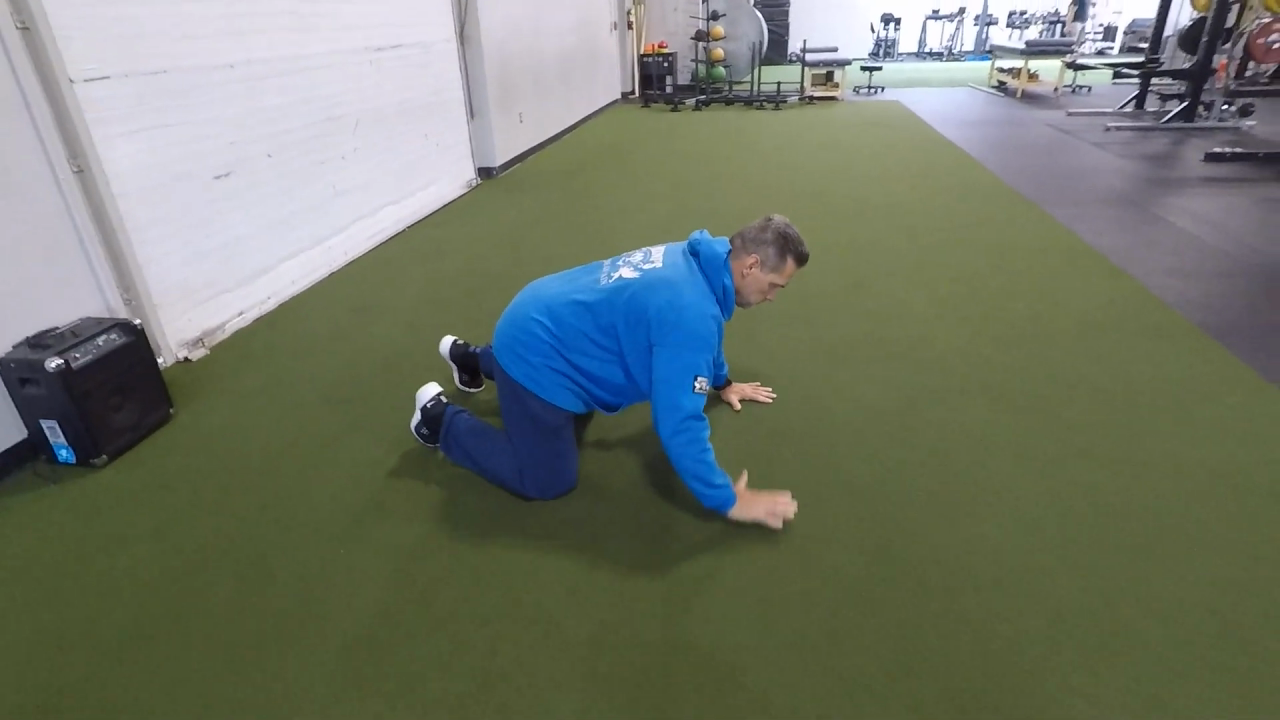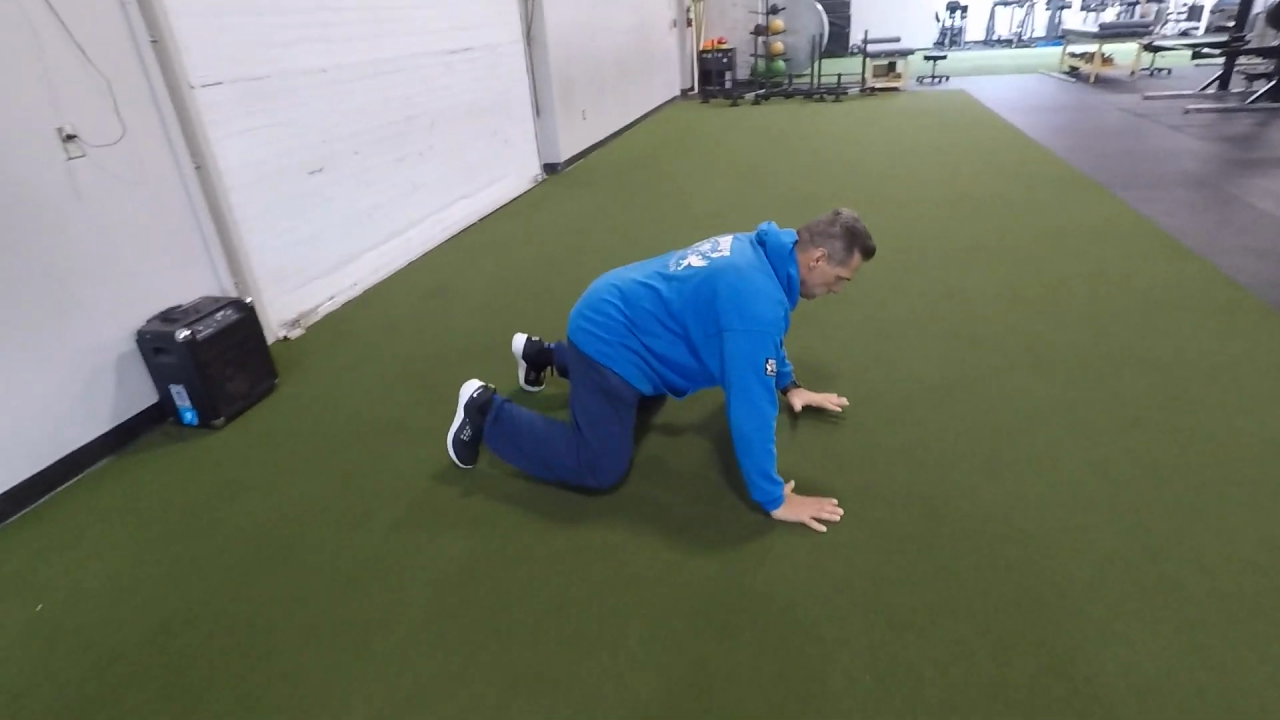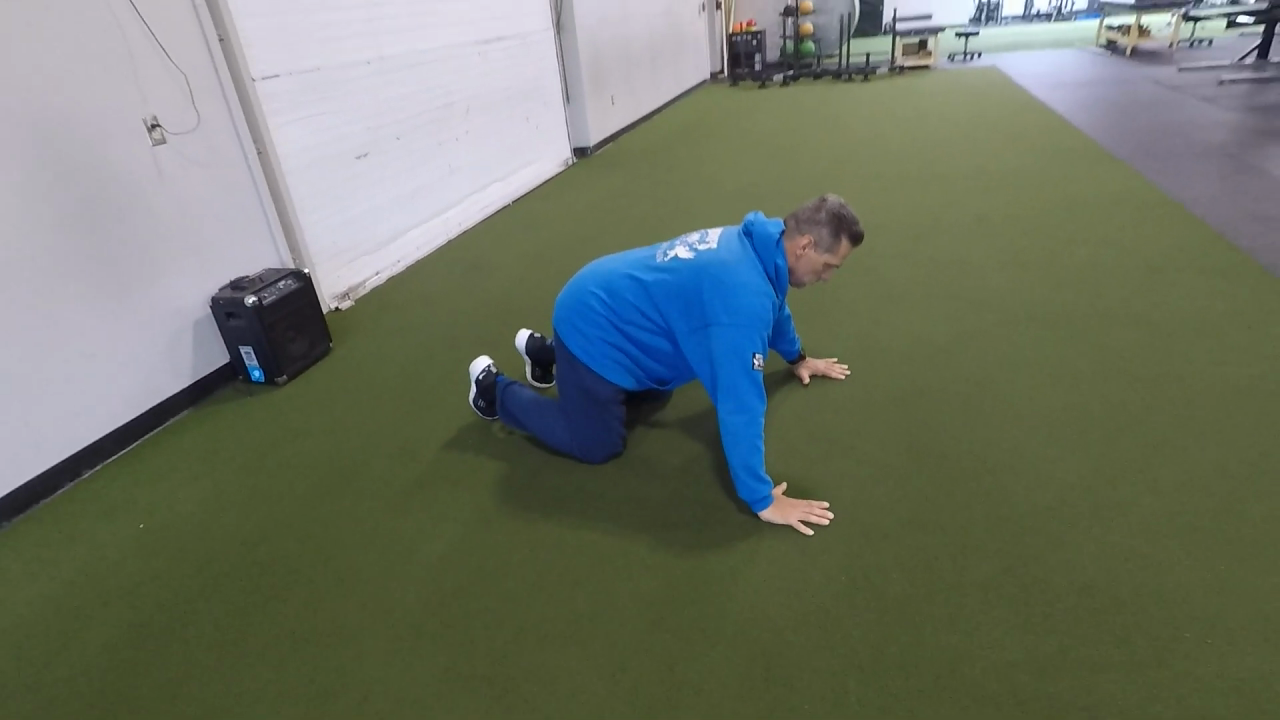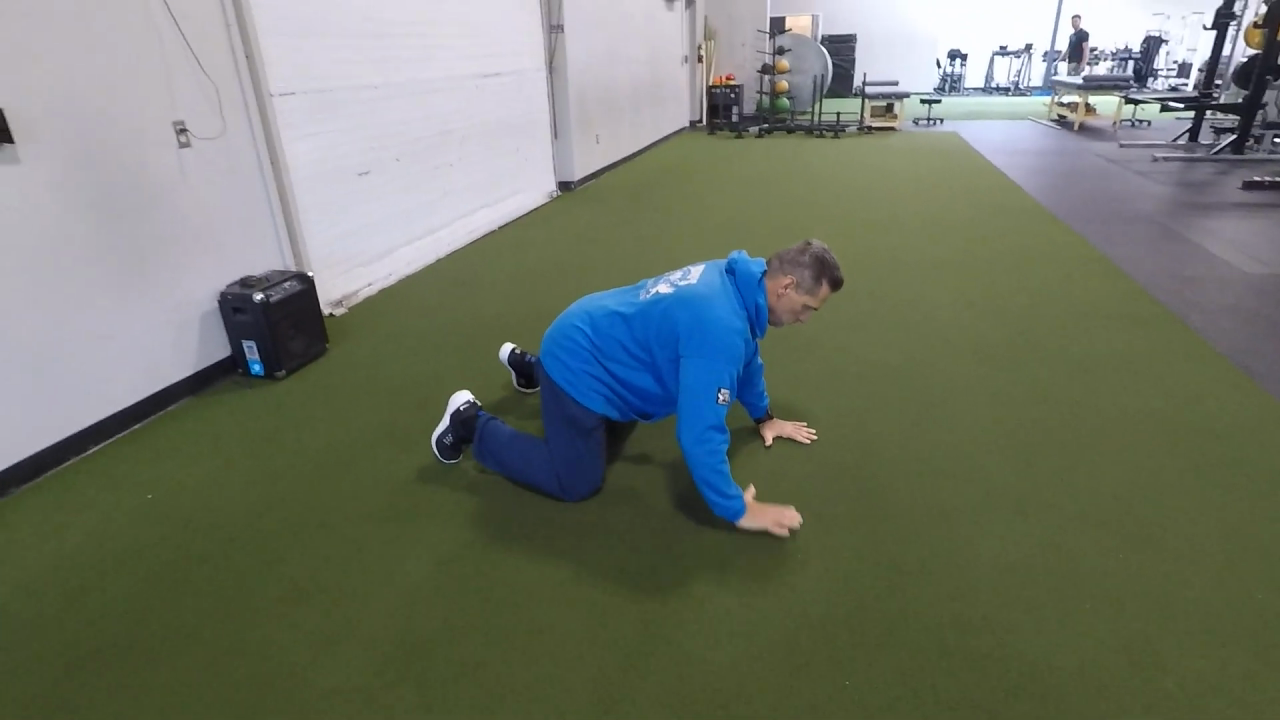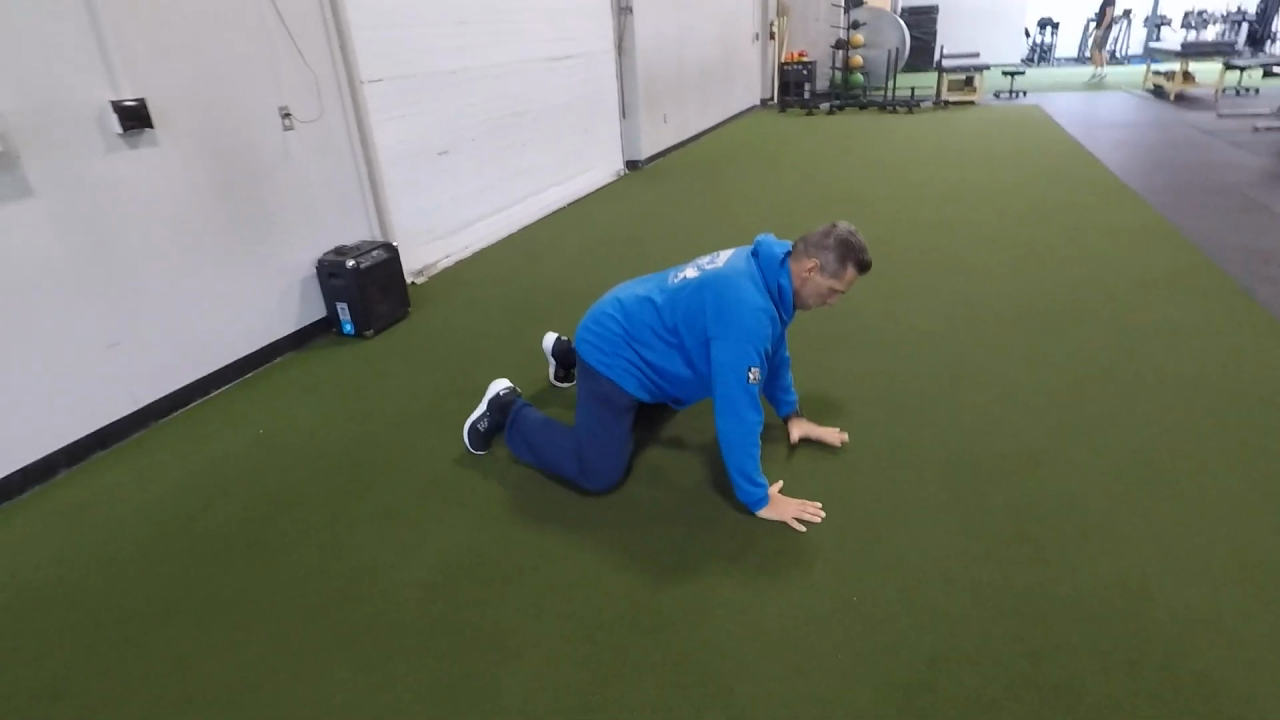
dt=1s
person 1, frame 1
left shoulder: (696, 261)
right shoulder: (691, 312)
right elbow: (679, 423)
left wrist: (722, 382)
right wrist: (728, 500)
left hip: (537, 322)
right hip: (536, 356)
left knee: (575, 417)
right knee: (550, 481)
left ankle: (473, 358)
right ankle: (441, 419)
person 1, frame 2
left shoulder: (762, 250)
right shoulder: (760, 301)
right elbow: (752, 408)
left wrist: (788, 385)
right wrist: (773, 498)
left hip: (613, 311)
right hip: (608, 336)
left knee: (647, 399)
right knee: (601, 468)
left ankle: (543, 354)
right ankle: (486, 414)
person 1, frame 3
left shoulder: (757, 244)
right shoulder: (745, 294)
left elbow: (774, 307)
right elbow: (741, 405)
left wrist: (797, 358)
right wrist: (761, 500)
left hip: (604, 299)
right hip: (592, 328)
left knee: (655, 392)
right knee: (599, 445)
left ankle: (547, 350)
right ankle: (495, 388)
person 1, frame 4
left shoulder: (738, 280)
right shoulder: (721, 326)
left elbow: (746, 357)
right elbow: (700, 434)
left wrist: (763, 416)
right wrist: (737, 510)
left hip: (590, 336)
right hip: (579, 364)
left knee: (621, 420)
right knee: (577, 483)
left ankle: (528, 365)
right ankle: (471, 423)
person 1, frame 5
left shoulder: (767, 267)
right shoulder: (747, 310)
left elbow: (772, 350)
right elbow: (738, 413)
left wrist: (791, 415)
right wrist: (758, 499)
left hip: (634, 328)
right hip: (613, 352)
left knee: (666, 399)
right knee: (598, 474)
left ankle: (568, 353)
right ankle: (507, 410)
